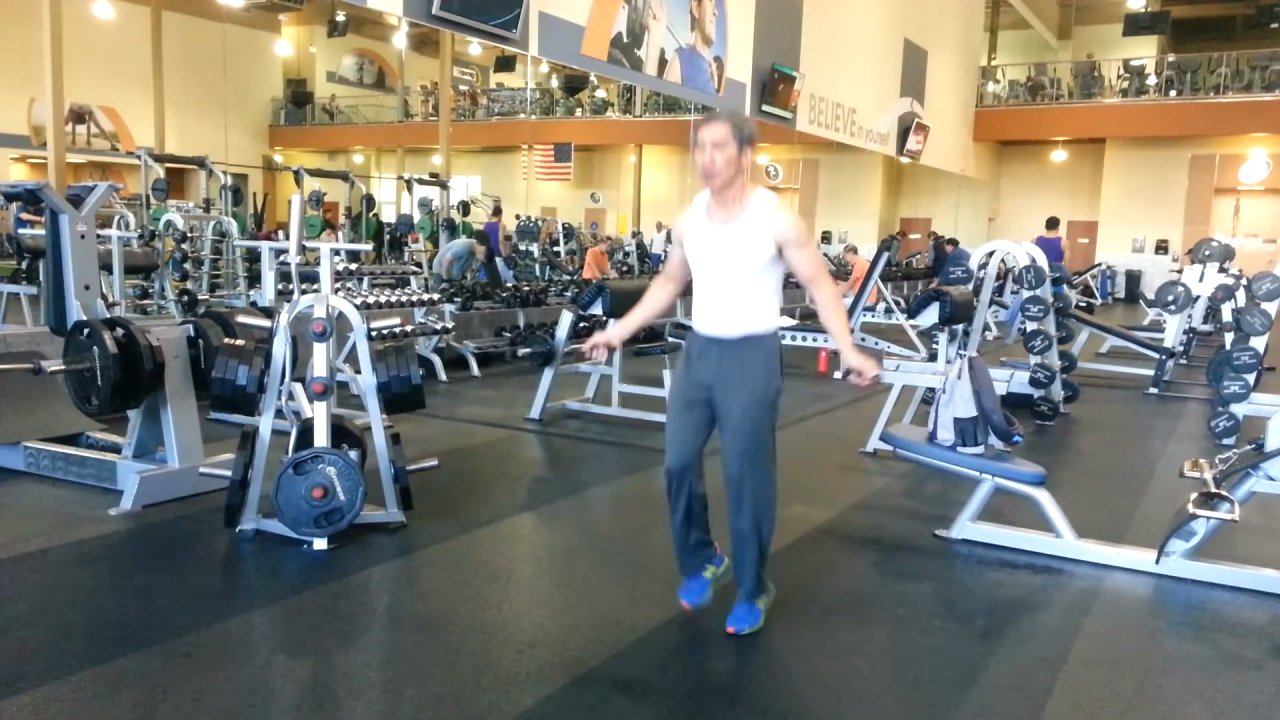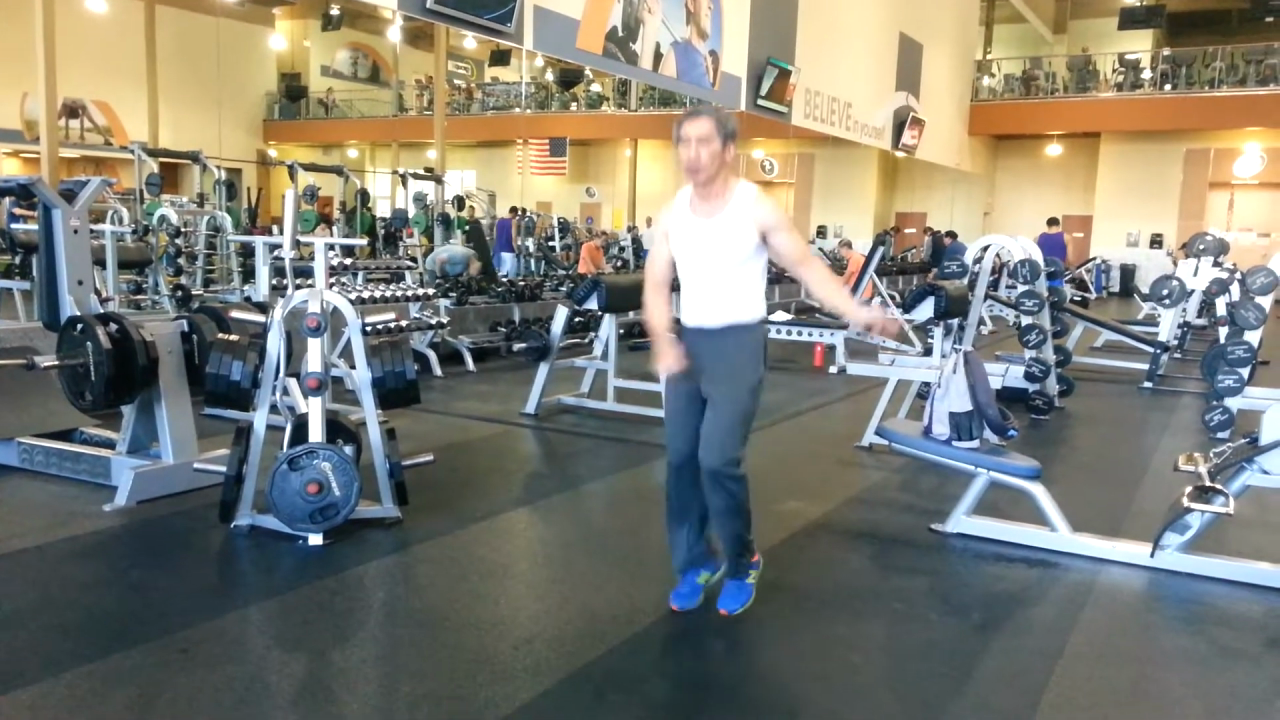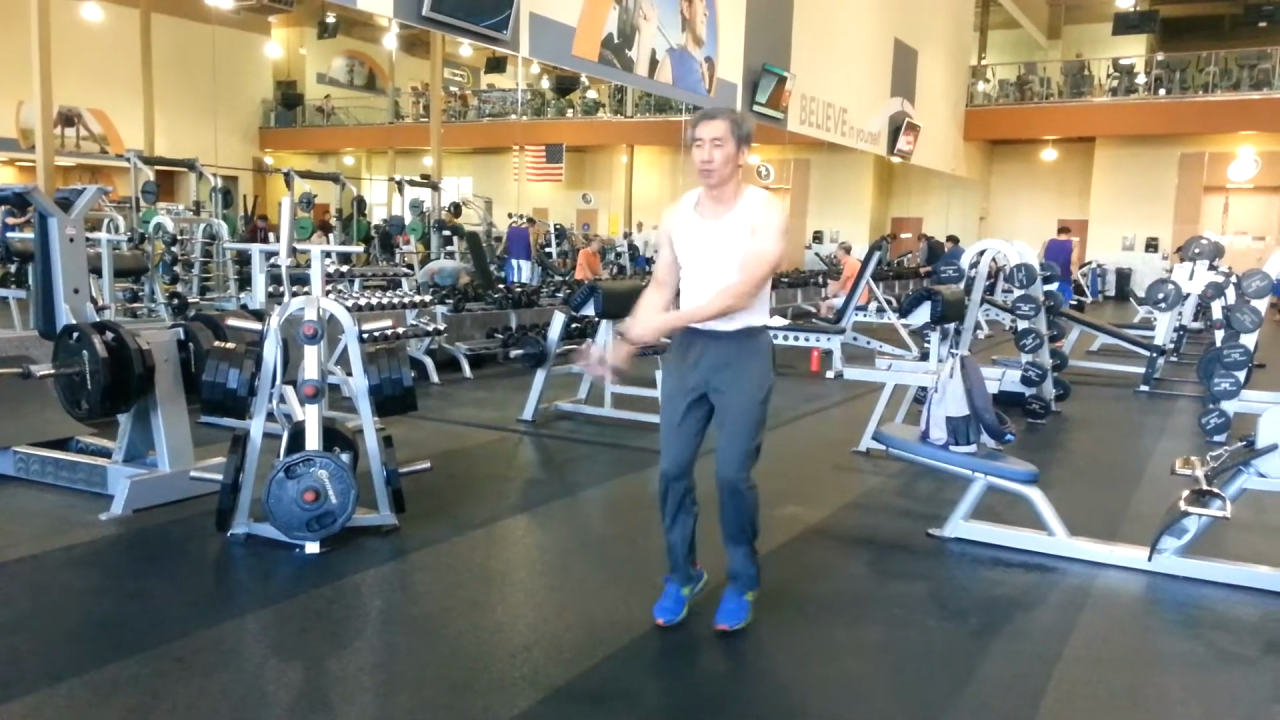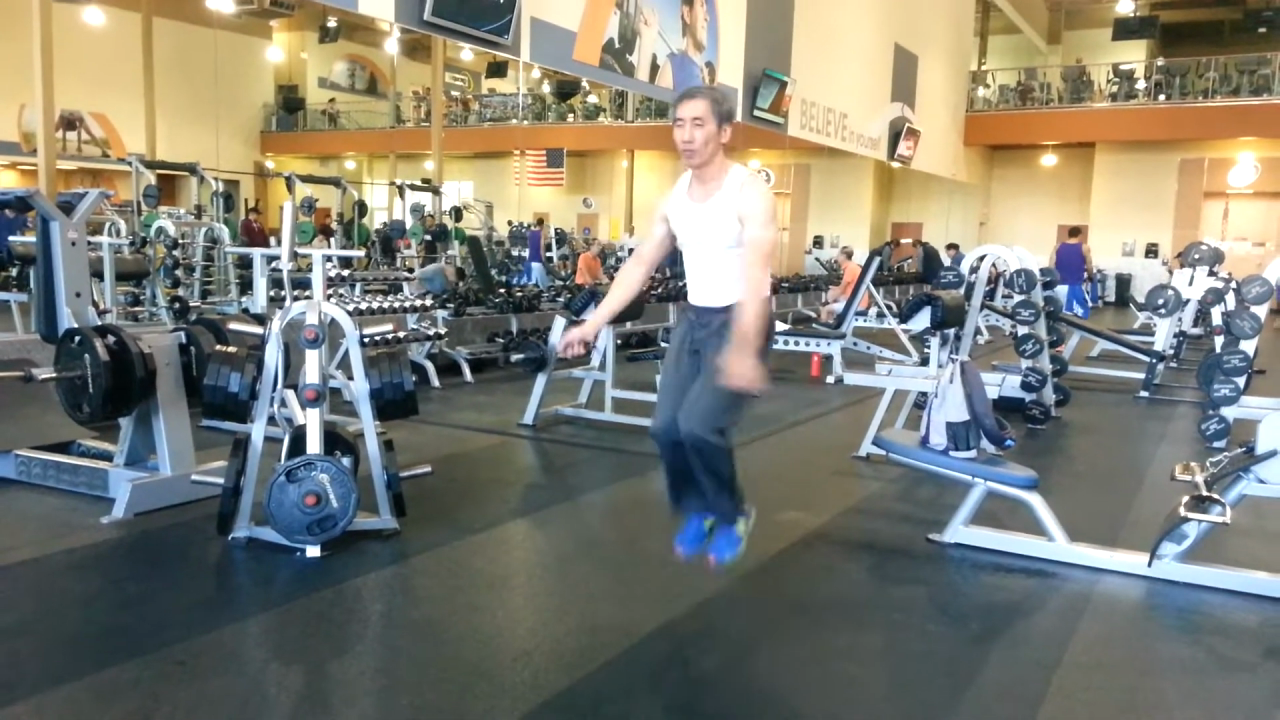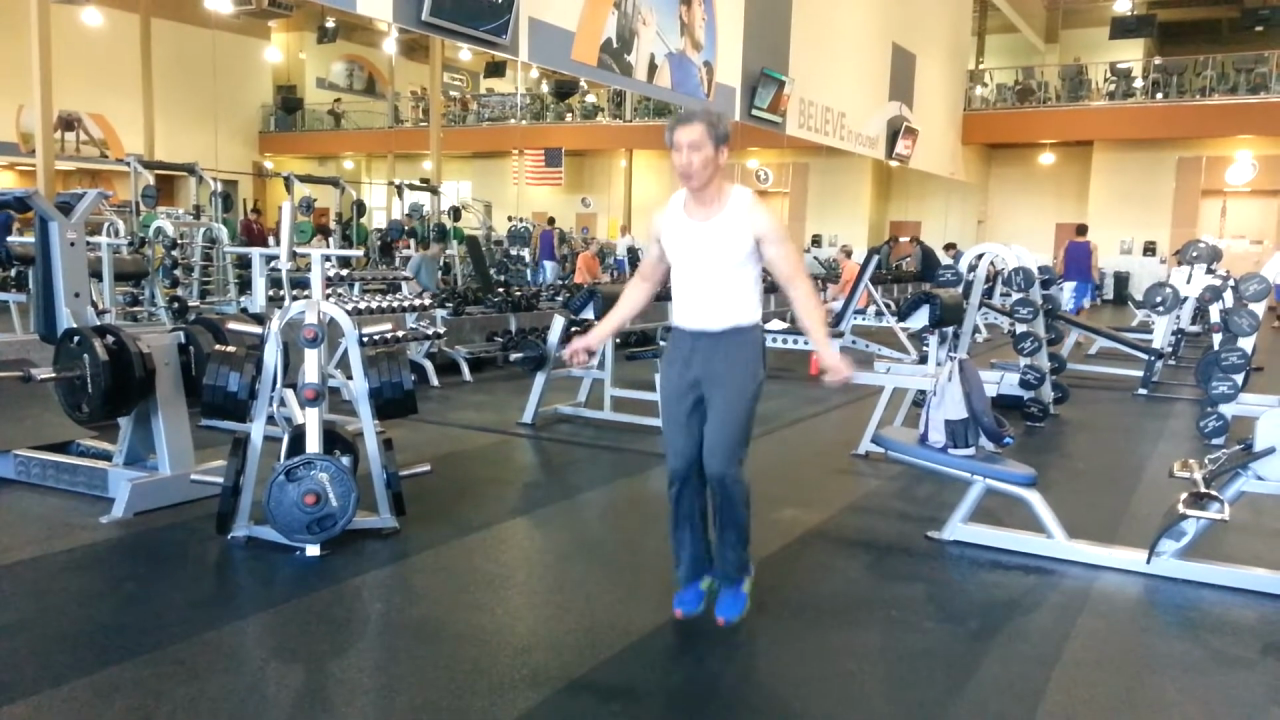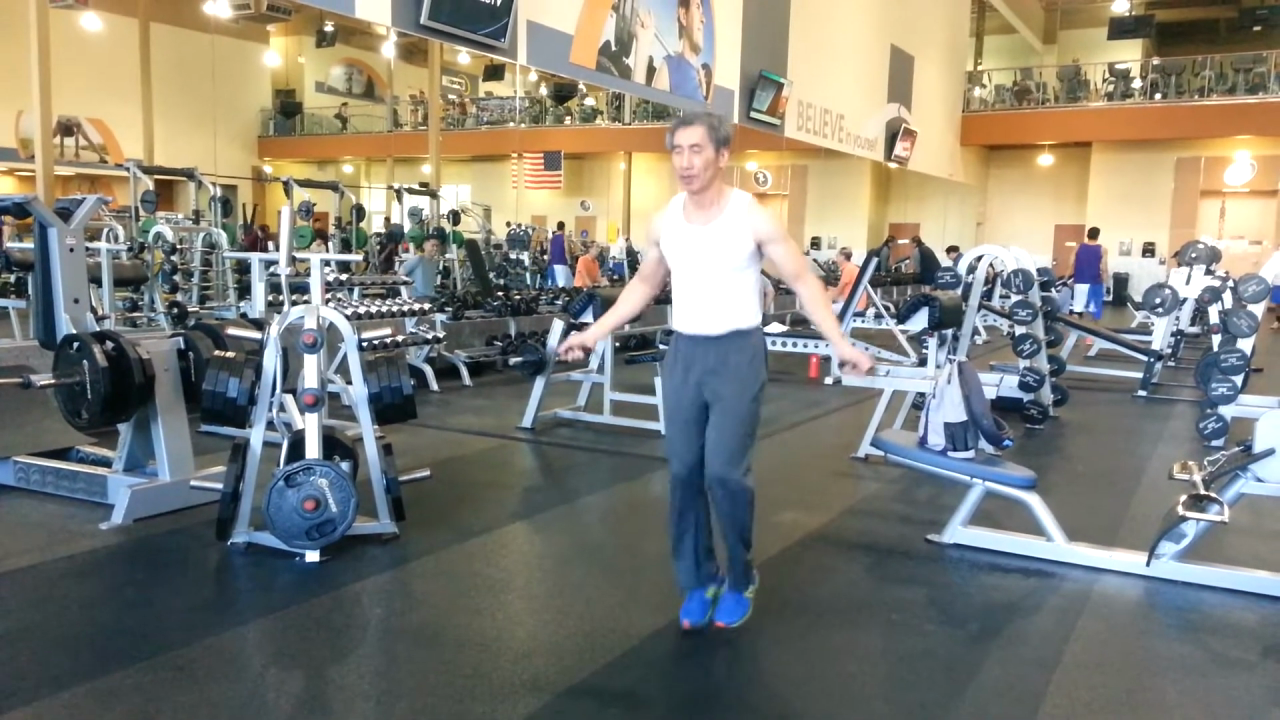
dt=0.4s
person 1, frame 1
left shoulder: (777, 218)
right shoulder: (689, 220)
left elbow: (820, 285)
right elbow: (670, 282)
left wrist: (849, 352)
right wrist: (619, 332)
left hip: (751, 356)
right hip: (700, 351)
left knee: (747, 477)
right knee: (679, 465)
left ankle: (752, 590)
right ankle: (700, 560)
person 1, frame 2
left shoulder: (758, 207)
right shoulder: (672, 214)
left elbow: (808, 269)
right elbow: (655, 287)
left wrist: (859, 312)
right wrist: (662, 339)
left hip: (738, 344)
right hip: (689, 343)
left knee: (717, 459)
right knee: (681, 462)
left ankle: (740, 565)
right ankle: (695, 564)
person 1, frame 3
left shoulder: (766, 213)
right shoulder: (677, 215)
left elbow: (740, 291)
right elbow: (661, 288)
left wrist: (667, 321)
right wrist: (624, 343)
left hip: (744, 352)
right hip: (688, 349)
left knee: (732, 474)
right knee: (674, 468)
left ankle: (742, 582)
right ankle: (682, 575)
person 1, frame 4
left shoulder: (751, 193)
right shoulder: (675, 196)
left elbow: (759, 275)
right elbow: (641, 264)
left wrist: (743, 349)
right wrist: (594, 322)
left hip: (738, 321)
right hip: (694, 318)
left knee: (698, 424)
right knee: (667, 428)
left ankle: (730, 511)
right ankle: (698, 509)
person 1, frame 5
left shoulder: (754, 213)
right shoulder: (666, 218)
left elbow: (797, 283)
right elbow: (645, 282)
left wrist: (825, 347)
right wrist: (599, 333)
left hip: (735, 348)
right hip: (683, 346)
left knee: (722, 468)
right knee: (682, 469)
left ankle: (734, 573)
right ankle: (694, 573)
person 1, frame 6
left shoulder: (754, 216)
right shoulder: (663, 221)
left elbow: (802, 280)
right elbow: (645, 285)
left wrist: (840, 342)
right wrist: (597, 332)
left hip: (737, 352)
right hip: (683, 352)
left knee: (725, 471)
right knee: (685, 473)
left ankle: (738, 579)
right ankle: (699, 580)
